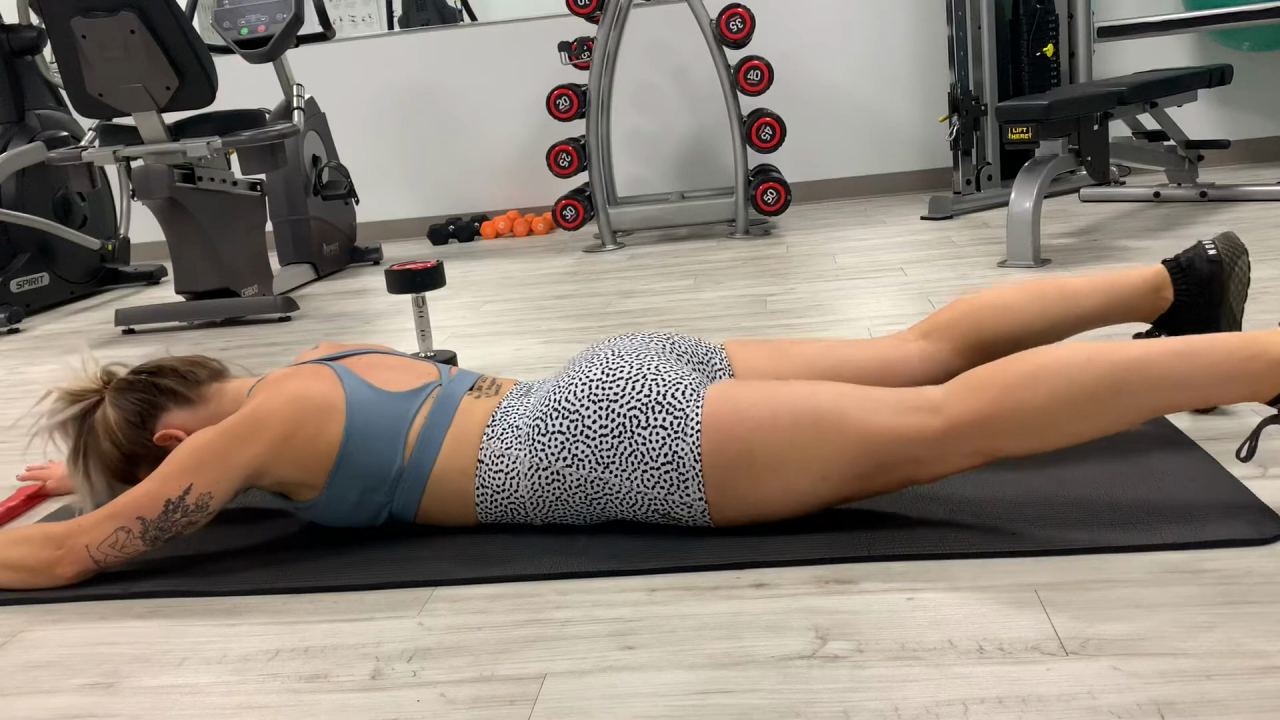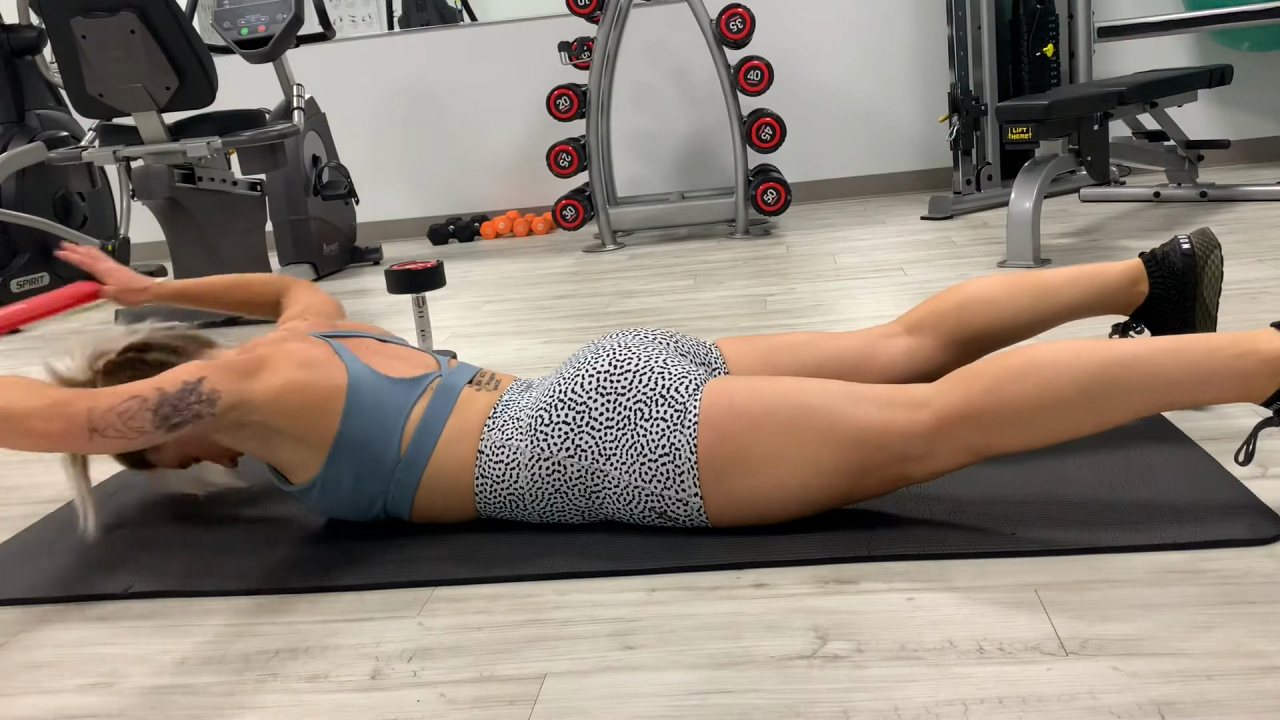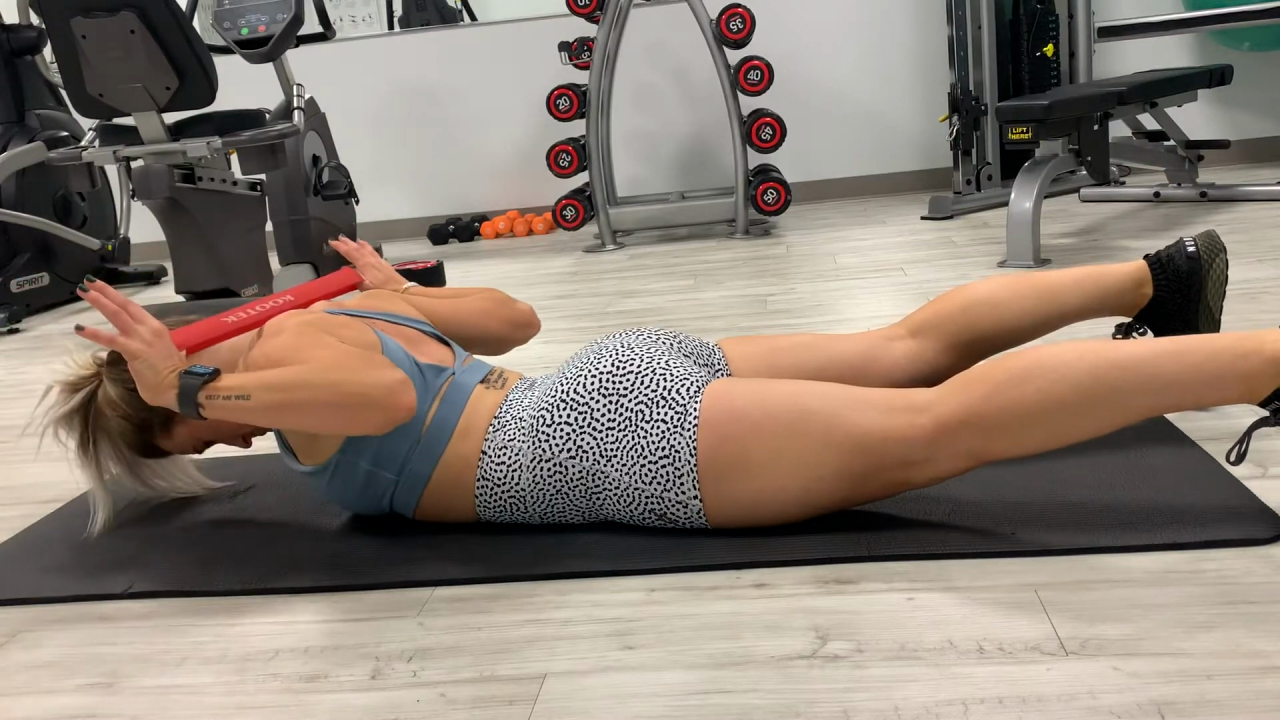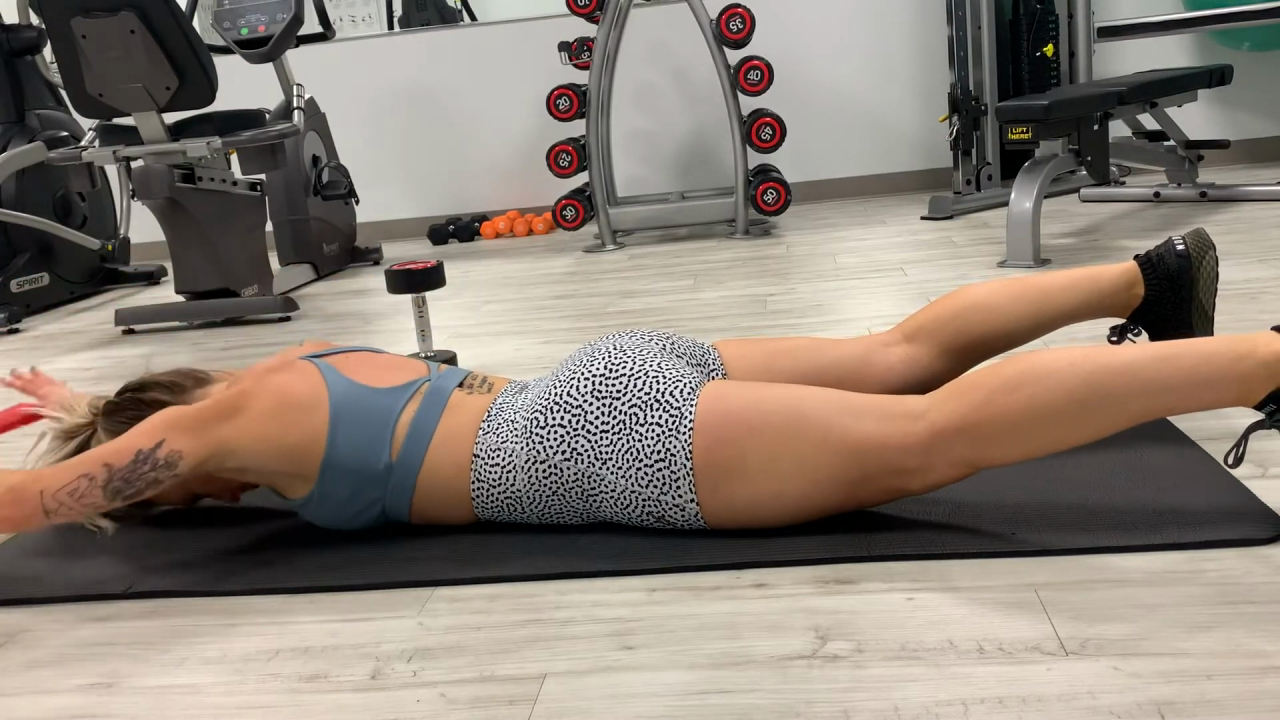
dt=1s
person 1, frame 1
left shoulder: (251, 434)
right shoulder: (318, 362)
left hip: (617, 448)
right hip: (625, 381)
left knee: (948, 426)
right knee: (925, 351)
right ankle: (1178, 283)
person 1, frame 2
left shoulder: (250, 385)
right shoulder: (313, 333)
right wrist: (151, 286)
left hip: (613, 446)
right hip: (623, 379)
left knee: (938, 424)
right knee: (904, 346)
right ankle: (1152, 276)
person 1, frame 3
left shoulder: (267, 354)
right shoulder: (332, 311)
left elbow: (384, 402)
left wrist: (187, 386)
left hip: (616, 441)
right hip: (625, 375)
left knee: (938, 428)
right knee: (907, 350)
right ankle: (1155, 277)
person 1, frame 4
left shoulder: (224, 424)
right shoulder: (286, 370)
left hip: (609, 447)
right hip: (622, 379)
left knee: (932, 439)
right knee: (899, 356)
right ankle: (1147, 280)
